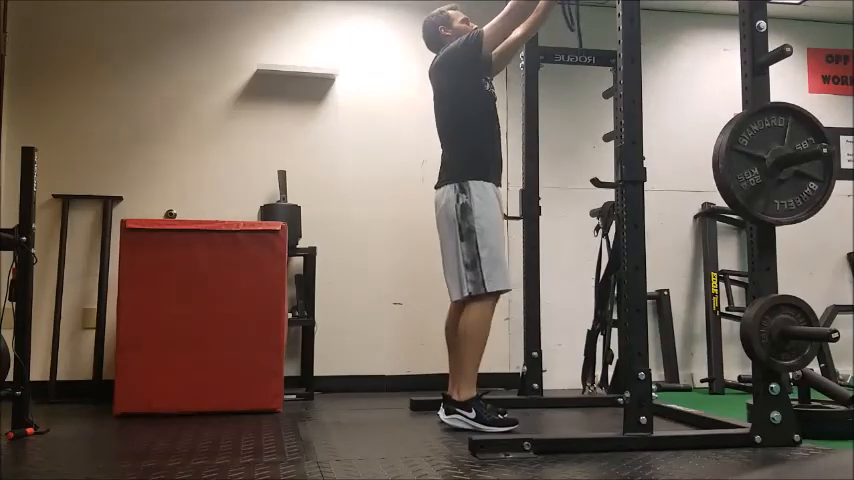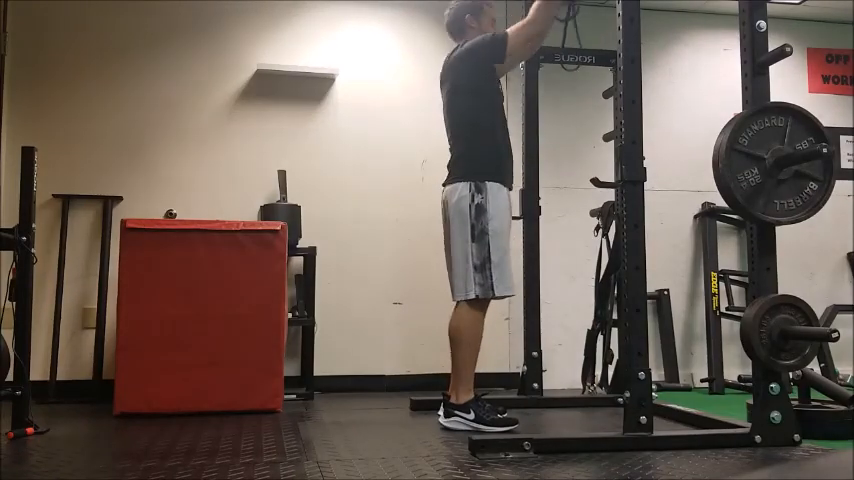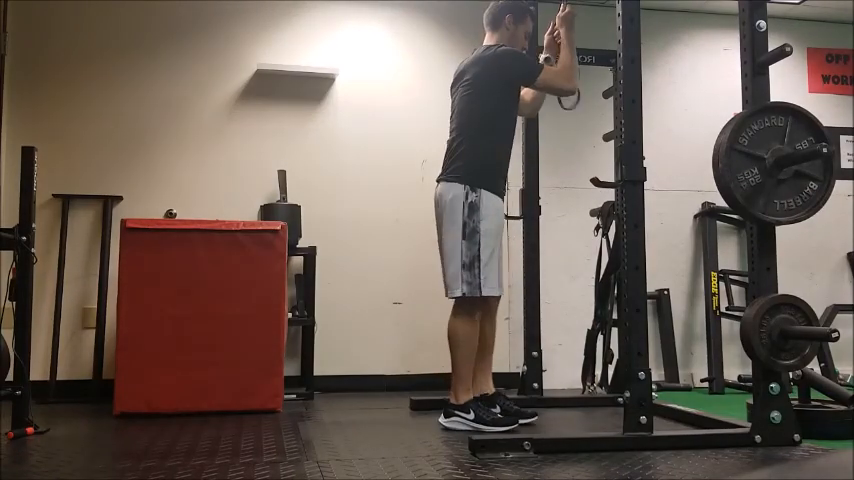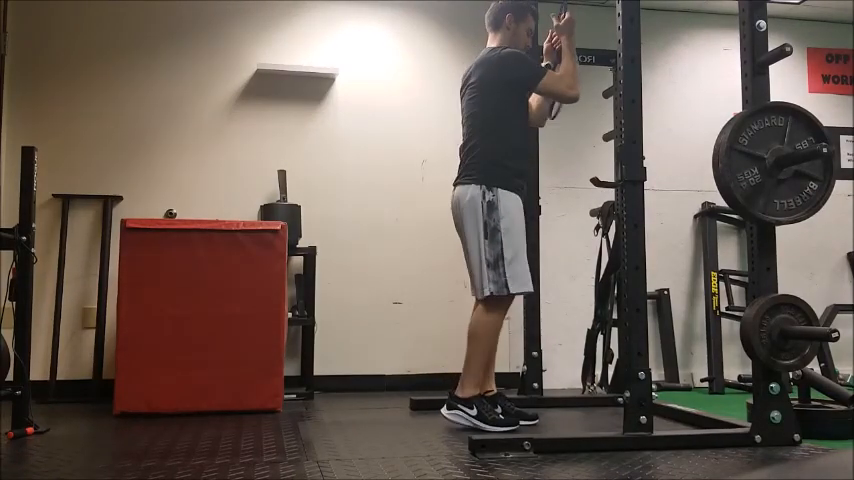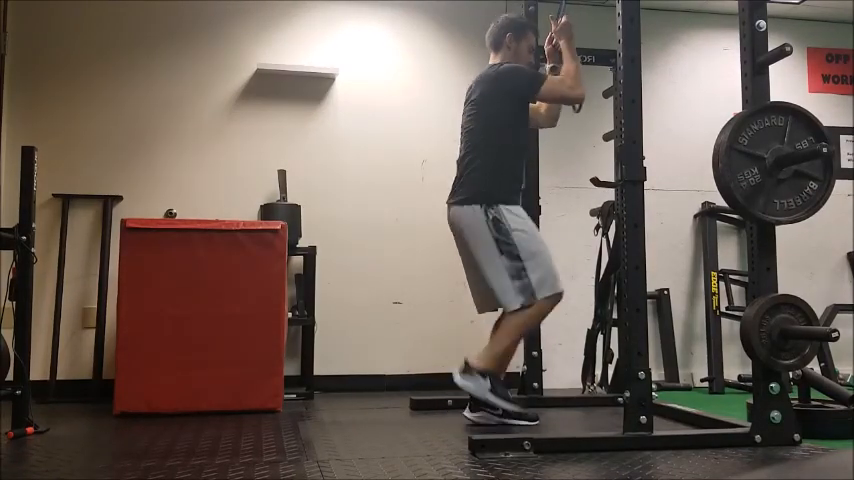
dt=0.4s
person 1, frame 1
left shoulder: (471, 69)
right shoulder: (450, 60)
left hip: (471, 187)
right hip: (468, 187)
left knee: (467, 294)
right knee: (482, 292)
left ankle: (457, 395)
right ankle: (464, 400)
person 1, frame 2
left shoulder: (471, 63)
right shoulder: (473, 53)
left elbow: (526, 45)
left hip: (471, 187)
right hip: (478, 187)
left knee: (472, 296)
right knee: (476, 296)
left ankle: (459, 396)
right ankle: (462, 404)
person 1, frame 3
left shoulder: (478, 66)
right shoulder: (502, 58)
left elbow: (528, 105)
right elbow: (568, 84)
left wrist: (548, 56)
left hip: (470, 189)
right hip: (471, 191)
left knee: (485, 296)
right knee: (473, 297)
left ankle: (484, 393)
right ankle: (460, 404)
person 1, frame 4
left shoulder: (485, 68)
right shoulder: (508, 60)
left elbow: (535, 116)
right elbow: (570, 91)
left wrist: (547, 63)
right wrist: (567, 42)
left hip: (485, 191)
right hip: (489, 191)
left knee: (495, 296)
right knee: (497, 295)
left ankle: (485, 394)
right ankle: (465, 397)
person 1, frame 5
left shoulder: (490, 85)
right shoulder: (510, 77)
left elbow: (547, 117)
right elbow: (575, 93)
left wrist: (551, 67)
right wrist: (566, 46)
left hip: (472, 205)
right hip: (489, 205)
left knee: (518, 301)
right knee: (544, 295)
left ankle: (488, 397)
right ankle: (480, 370)
